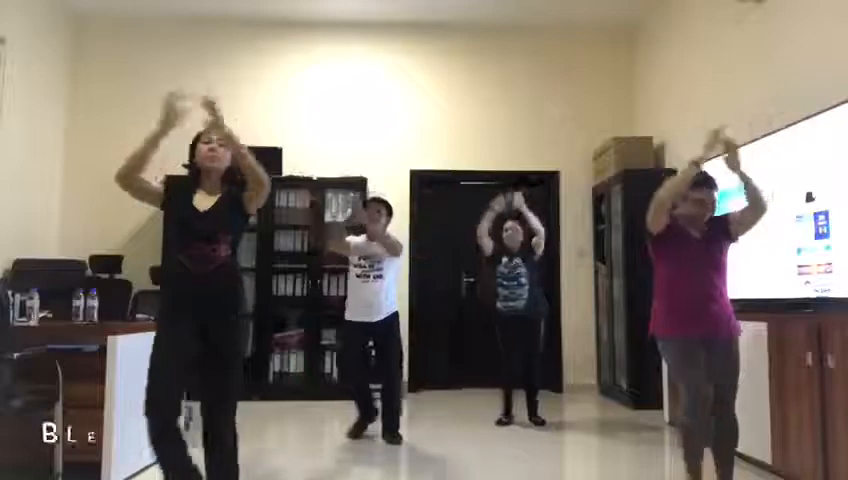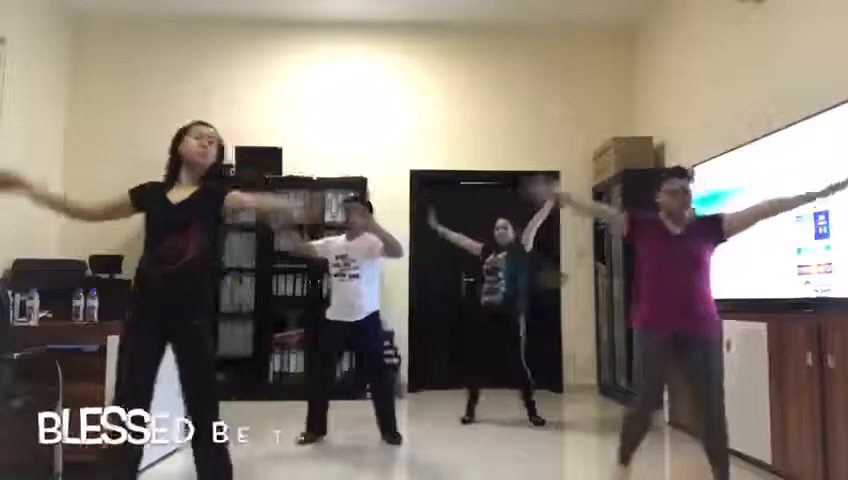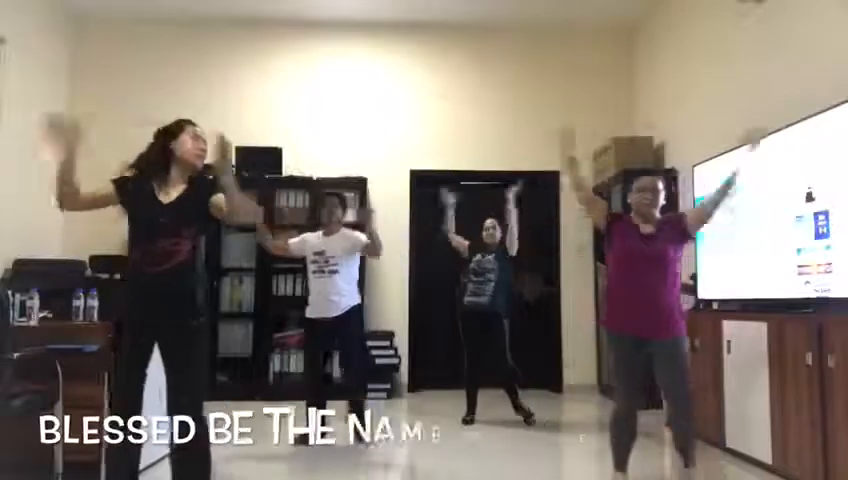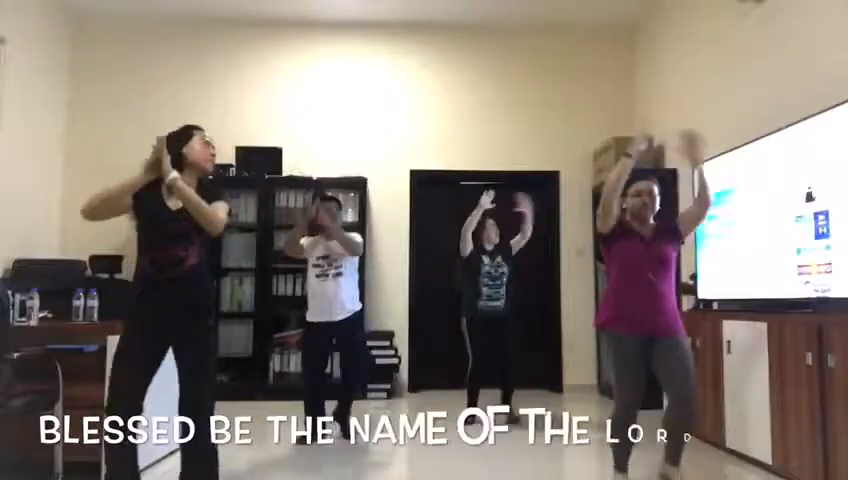
dt=0.3s
person 1, frame 1
left shoulder: (240, 199)
right shoulder: (174, 195)
left elbow: (260, 184)
right elbow: (125, 178)
left wrist: (230, 136)
right wrist: (163, 129)
left hip: (223, 313)
right hip: (177, 311)
left knee: (219, 411)
right knee: (160, 407)
person 1, frame 2
left shoulder: (216, 195)
right shoulder: (149, 194)
left elbow: (251, 201)
right elbow: (85, 211)
left wrist: (283, 206)
left hip: (192, 310)
right hip: (145, 309)
left knee: (202, 410)
right knee: (128, 409)
person 1, frame 3
left shoulder: (205, 192)
right shoulder: (134, 187)
left elbow: (244, 215)
right elbow: (70, 201)
left wrist: (225, 175)
right wrist: (68, 155)
left hip: (182, 312)
right hip: (135, 309)
left knee: (187, 410)
right knee: (124, 407)
person 1, frame 4
left shoulder: (211, 198)
right shoulder: (143, 194)
left elbow: (215, 226)
right elbow: (89, 211)
left wrist: (173, 178)
right wrist: (146, 175)
left hip: (195, 315)
right hip: (146, 313)
left knee: (197, 415)
right knee: (120, 410)
person 2, frame 1
left shoulder: (721, 228)
right shoulder: (662, 229)
left elbow: (758, 207)
right elbow: (660, 200)
left wrist: (737, 170)
right wrist: (701, 157)
left hip: (720, 330)
right hip: (675, 330)
left knee: (725, 407)
right knee: (698, 398)
person 2, frame 2
left shoulder: (709, 227)
right shoulder: (640, 226)
left elbow: (760, 211)
right elbow: (601, 211)
left wrist: (820, 194)
right wrist: (567, 200)
left hip: (701, 328)
right hip: (654, 328)
left knee: (713, 406)
right knee: (645, 400)
person 2, frame 3
left shoulder: (677, 227)
right shoulder: (615, 225)
left elbow: (715, 202)
right elbow: (585, 196)
left wrist: (739, 168)
right wrist: (569, 161)
left hip: (667, 328)
right hip: (623, 328)
left knee: (682, 400)
right knee: (626, 400)
person 2, frame 4
left shoulder: (672, 232)
right shoulder: (614, 232)
left elbow: (703, 204)
right elbow: (608, 194)
left wrist: (697, 163)
right wrist: (631, 155)
left hip: (667, 330)
right hip: (623, 330)
left knee: (685, 398)
right knee: (627, 403)
person 3, frame 1
left shoulder: (391, 243)
right shoulder: (354, 243)
left elbow: (393, 249)
right elbow: (334, 245)
left wrist: (368, 225)
right wrist: (345, 223)
left hip: (386, 318)
right hip: (355, 319)
left knee: (391, 373)
right knee: (352, 371)
left ankle: (390, 427)
right ankle: (366, 413)
person 3, frame 2
left shoulder: (373, 242)
right shoulder: (332, 243)
left elbow: (397, 252)
right elbow: (301, 248)
left wrist: (373, 227)
left hip: (366, 318)
right hip: (335, 319)
left knee: (379, 374)
right knee: (320, 373)
left ankle: (389, 427)
right ankle: (316, 427)
person 3, frame 3
left shoulder: (352, 237)
right shoulder: (308, 239)
left elbow: (375, 251)
right elbow: (276, 248)
left wrist: (370, 229)
right wrist: (261, 227)
left hip: (347, 313)
right hip: (316, 315)
left knee: (354, 368)
right knee: (314, 372)
left ankle: (357, 421)
person 3, frame 4
left shoulder: (351, 237)
right shoulder: (310, 244)
left elbow: (356, 249)
right elbow: (289, 249)
left wrist: (330, 225)
right wrist: (303, 222)
left hip: (349, 317)
right hip: (317, 320)
left knee: (355, 370)
right knee: (313, 375)
left ankle: (342, 413)
right ankle: (314, 427)
person 4, frame 1
left shoulder: (531, 252)
right shoulder: (497, 254)
left elbow: (540, 231)
right elbow: (481, 235)
left wrist: (522, 208)
right wrist: (494, 210)
left hip: (531, 317)
right hip: (505, 318)
left knee: (532, 365)
right knee: (510, 364)
left ankle: (533, 411)
right ankle: (507, 411)
person 4, frame 2
left shoulder: (520, 249)
right shoulder: (486, 250)
left elbow: (533, 225)
right elbow: (461, 240)
left wrist: (549, 204)
right wrist: (437, 227)
left hip: (511, 314)
right hip: (487, 313)
left knee: (519, 362)
right knee: (476, 359)
left ankle: (532, 410)
right ankle: (470, 408)
person 4, frame 3
left shoulder: (506, 252)
right shoulder: (471, 250)
left elbow: (512, 228)
right elbow: (450, 233)
left wrist: (510, 202)
right wrist: (450, 207)
left hip: (494, 314)
right hip: (469, 314)
left knee: (503, 360)
right knee: (472, 361)
left ankle: (518, 404)
right ankle: (470, 410)
person 4, frame 4
left shoulder: (506, 251)
right shoulder: (471, 252)
left elbow: (526, 234)
right elbow: (466, 231)
left wrist: (527, 212)
right wrist: (481, 207)
left hip: (501, 317)
right hip: (475, 317)
left knee: (507, 361)
right knee: (477, 362)
left ankle: (507, 408)
right ankle: (471, 410)
